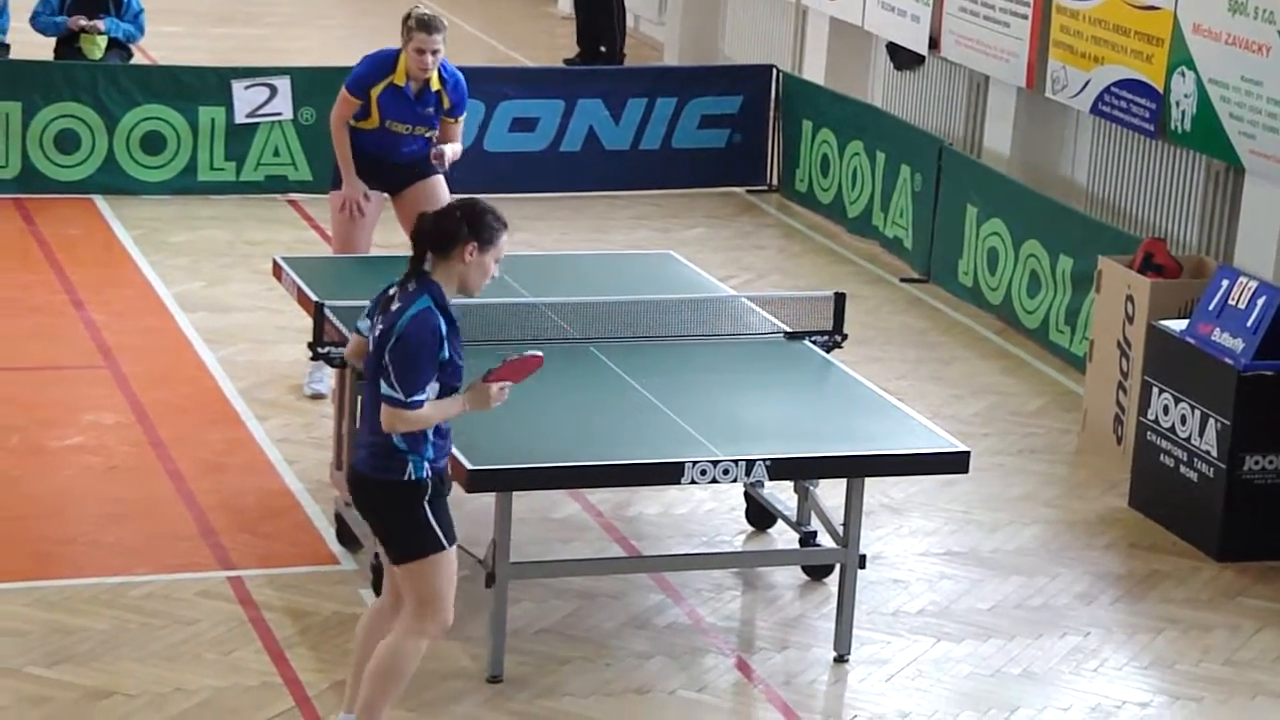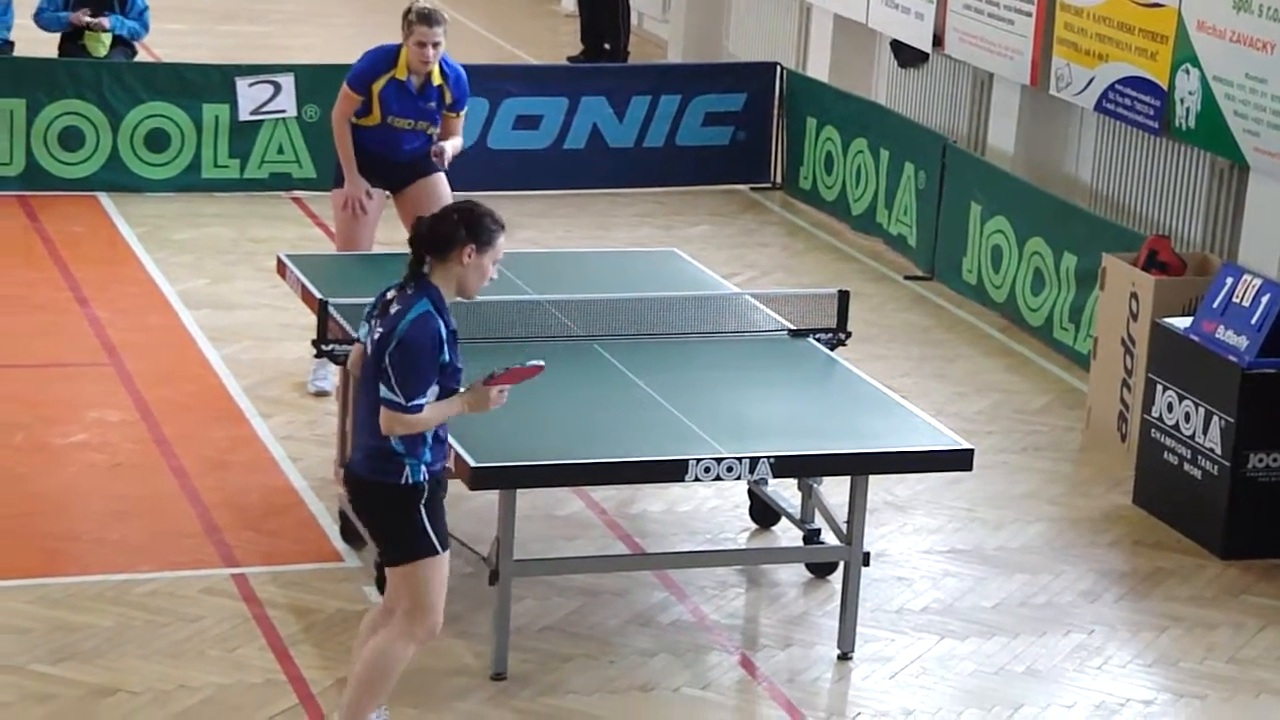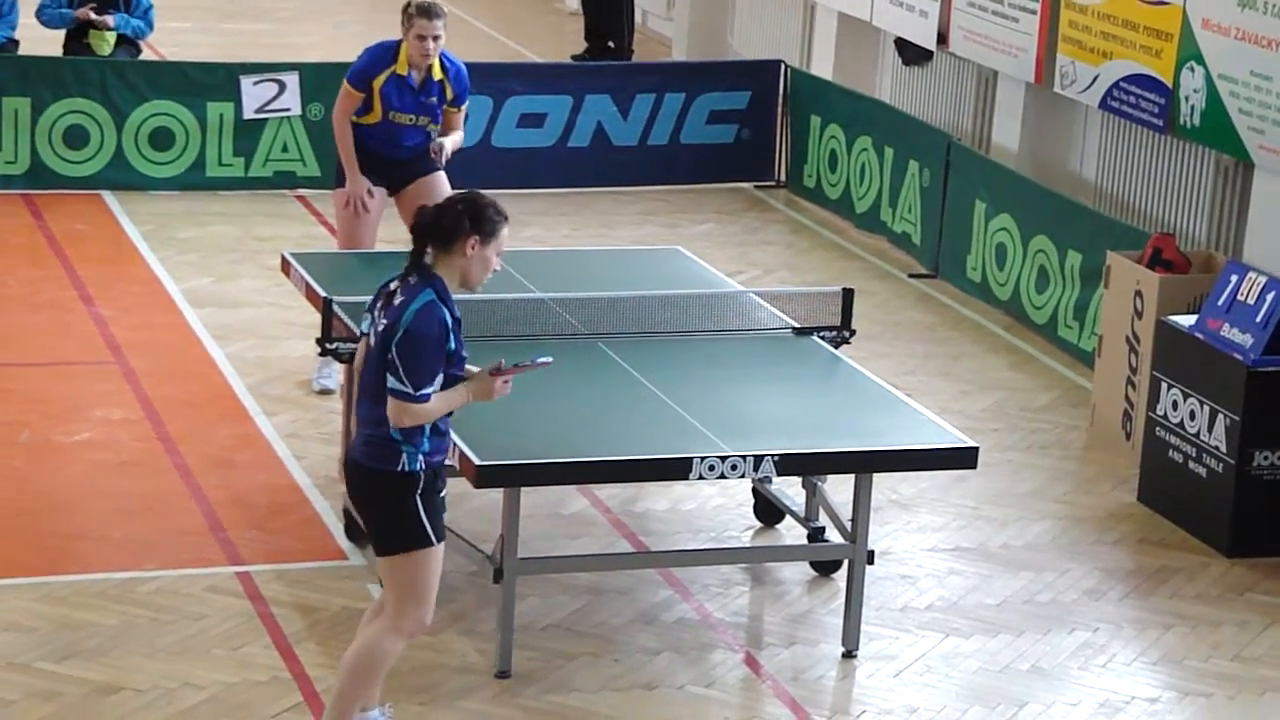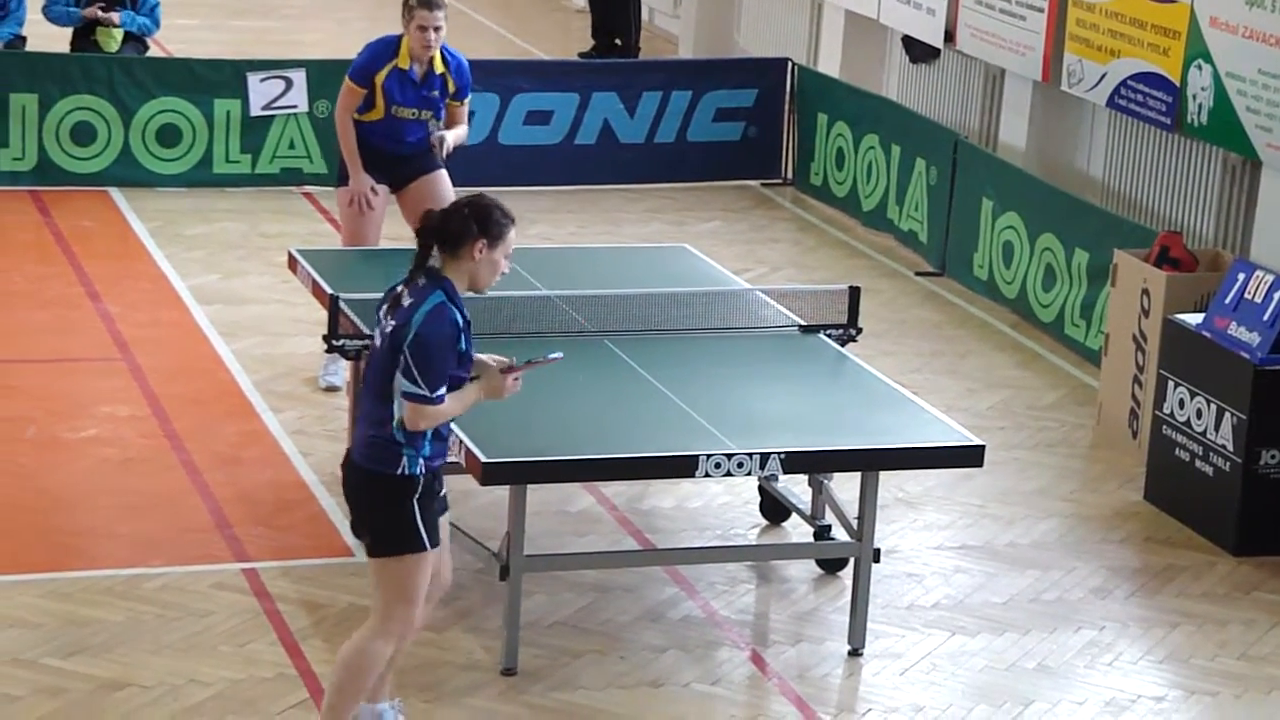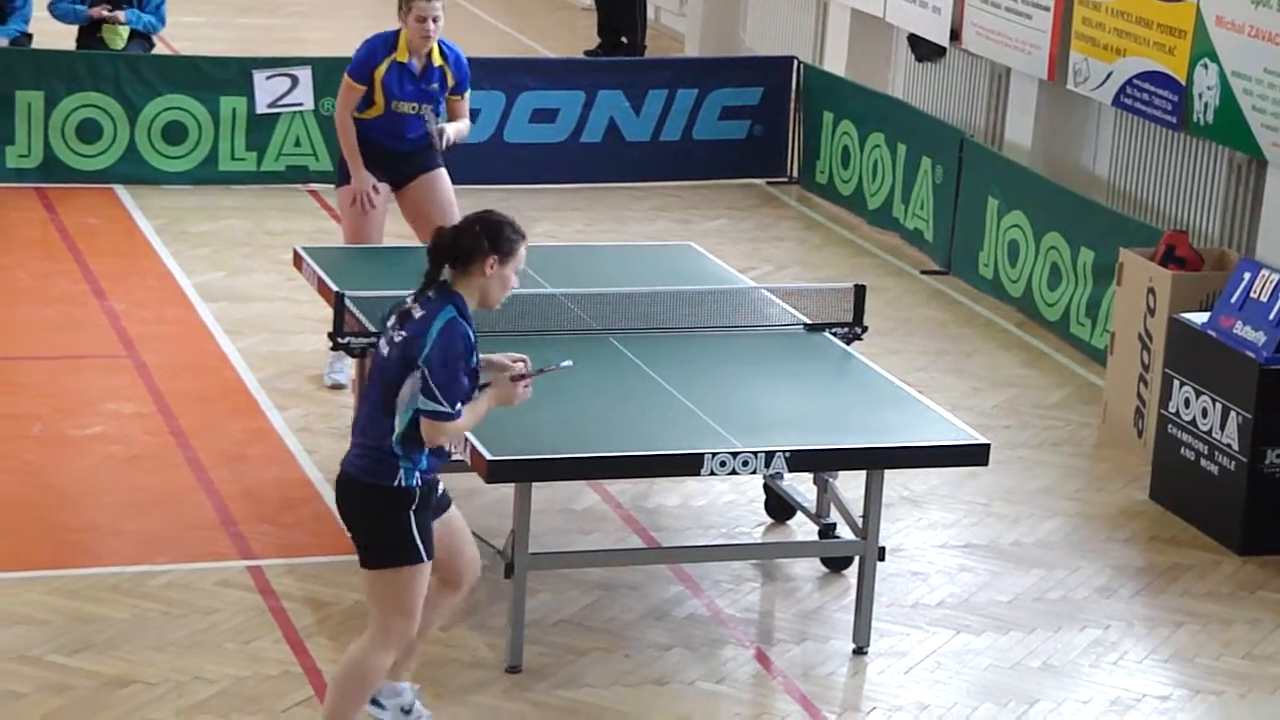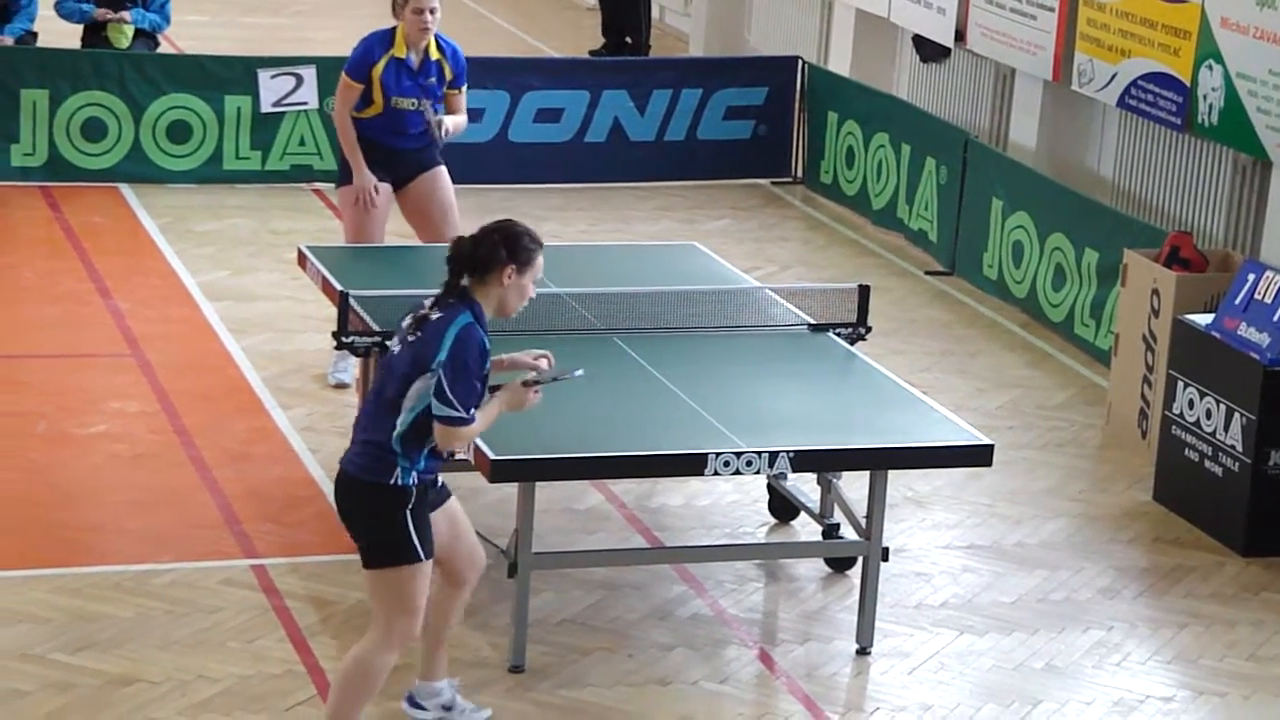
dt=0.1s
person 1, frame 1
left shoulder: (399, 294)
right shoulder: (425, 322)
left elbow: (356, 353)
right elbow: (397, 418)
right wrist: (469, 399)
left hip: (378, 474)
right hip: (403, 483)
left knee: (401, 602)
right knee: (431, 619)
person 1, frame 2
left shoulder: (397, 297)
right shoulder: (424, 326)
left elbow: (359, 363)
right elbow: (396, 421)
right wrist: (467, 402)
left hip: (377, 475)
right hip: (400, 485)
left knee: (403, 604)
right knee: (419, 623)
person 1, frame 3
left shoulder: (401, 288)
right shoulder: (429, 314)
left elbow: (368, 357)
right elbow: (407, 411)
left wrist: (454, 368)
right wrist: (471, 391)
left hip: (383, 467)
right hip: (398, 476)
left knee: (400, 600)
right knee: (409, 617)
person 1, frame 4
left shoulder: (409, 291)
right shoulder: (439, 317)
right elbow: (420, 414)
left wrist: (468, 363)
right wrist: (482, 388)
left hip: (383, 468)
right hip: (397, 478)
left knee: (432, 586)
right knee: (396, 620)
person 1, frame 5
left shoulder: (424, 306)
right shoulder: (449, 330)
right elbow: (439, 430)
left wrist: (481, 366)
right wrist: (493, 396)
left hip: (406, 480)
right hip: (385, 490)
left knee: (462, 571)
right knee: (393, 628)
person 1, frame 6
left shoulder: (442, 312)
right shoulder: (464, 335)
right elbow: (453, 435)
left wrist: (502, 365)
right wrist: (504, 401)
left hip: (405, 478)
right hip: (384, 488)
left knee: (466, 568)
right knee: (395, 628)
person 2, frame 1
left shoulder: (453, 84)
right shoulder: (374, 68)
left elbow: (453, 142)
right elbow: (338, 120)
left wrist: (446, 153)
right wrist: (350, 180)
left hip: (417, 165)
right hip: (363, 162)
right ankle: (323, 359)
person 2, frame 2
left shoulder: (454, 79)
right shoulder: (375, 63)
left elbow: (454, 136)
right elbow: (340, 118)
left wrist: (447, 149)
right wrist: (351, 177)
left hip: (418, 163)
right hip: (365, 160)
right ankle: (327, 356)
person 2, frame 3
left shoulder: (454, 74)
right shoulder: (375, 59)
left elbow: (455, 131)
right elbow: (341, 116)
left wrist: (446, 143)
right wrist: (353, 176)
left hip: (419, 162)
right hip: (366, 159)
right ankle: (330, 356)
person 2, frame 4
left shoulder: (456, 68)
right shoulder: (377, 54)
left elbow: (460, 126)
right elbow: (343, 113)
left wrist: (448, 137)
right wrist: (356, 174)
left hip: (420, 159)
right hip: (368, 156)
right ankle: (336, 353)
person 2, frame 5
left shoulder: (454, 61)
right shoulder: (375, 51)
left elbow: (462, 122)
right elbow: (343, 112)
left wrist: (449, 131)
right wrist: (357, 172)
left hip: (421, 157)
right hip: (369, 155)
right ankle: (341, 351)
person 2, frame 6
left shoulder: (451, 56)
right shoulder: (373, 48)
left elbow: (460, 116)
right elbow: (341, 112)
left wrist: (447, 122)
right wrist: (359, 170)
left hip: (420, 155)
right hip: (369, 154)
right ankle: (345, 351)
